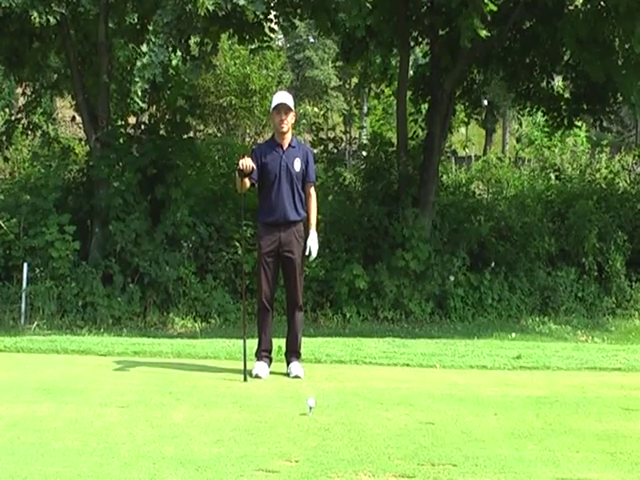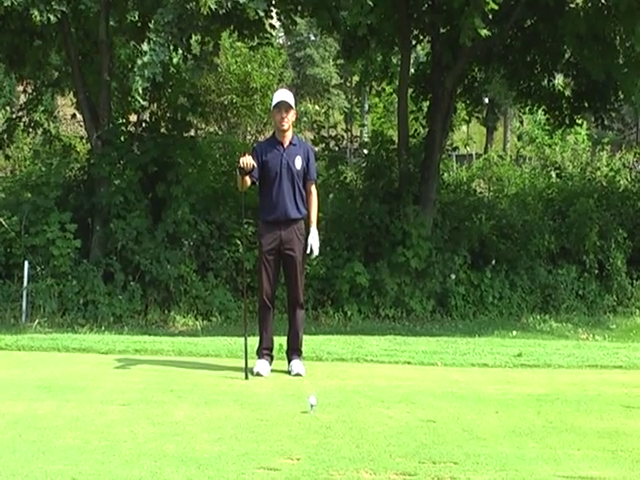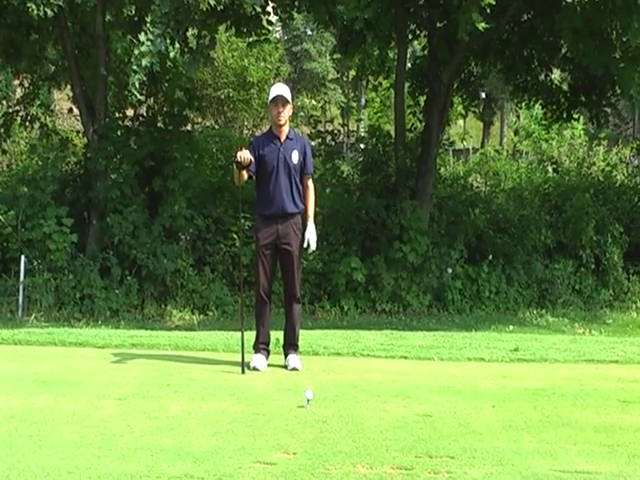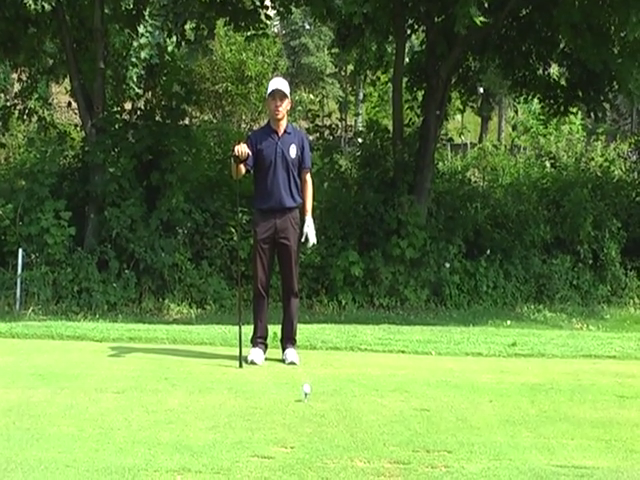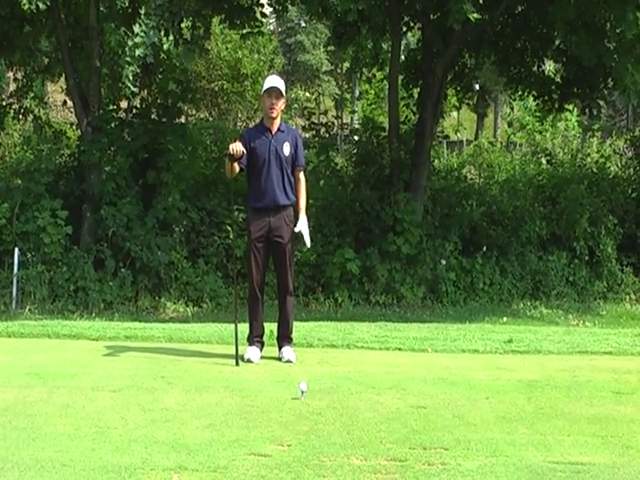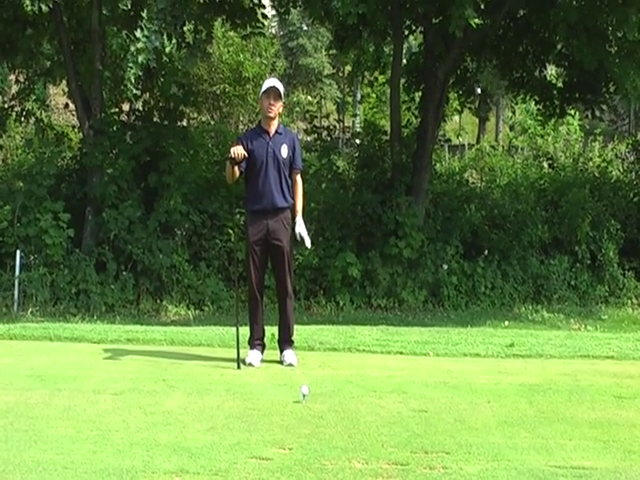
dt=0.5s
person 1, frame 1
left shoulder: (304, 152)
right shoulder: (260, 151)
left elbow: (310, 193)
right elbow: (243, 188)
left wrist: (312, 231)
right wrist: (242, 173)
left hip: (294, 230)
right hip: (267, 230)
left knee: (295, 297)
right knee: (265, 296)
left ankle: (294, 357)
right ankle: (263, 357)
person 1, frame 2
left shoulder: (305, 150)
right shoulder: (261, 149)
left elbow: (311, 190)
right elbow: (244, 186)
left wrist: (314, 228)
right wrist: (242, 171)
left hip: (295, 228)
right hip: (268, 229)
left knee: (296, 295)
right knee: (266, 295)
left ankle: (295, 355)
right ankle: (264, 355)
person 1, frame 3
left shoulder: (302, 144)
right shoulder: (258, 144)
left elbow: (308, 185)
right elbow: (241, 180)
left wrist: (310, 223)
right wrist: (240, 165)
left hip: (292, 223)
right hip: (265, 223)
left knee: (293, 290)
right knee: (263, 289)
left ankle: (291, 350)
right ankle: (261, 349)
person 1, frame 4
left shoulder: (299, 138)
right shoulder: (256, 138)
left elbow: (306, 179)
right elbow: (238, 175)
left wrist: (308, 217)
right wrist: (237, 159)
left hip: (289, 217)
right hip: (262, 217)
left knee: (290, 284)
right knee: (260, 283)
left ankle: (289, 344)
right ankle: (259, 343)
person 1, frame 5
left shoulder: (293, 137)
right shoulder: (249, 136)
left elbow: (299, 177)
right elbow: (231, 173)
left wrist: (302, 216)
right wrist: (232, 157)
left hip: (284, 216)
right hip: (257, 216)
left knee: (286, 282)
right knee: (256, 282)
left ankle: (285, 342)
right ankle: (255, 342)
person 1, frame 6
left shoulder: (290, 139)
right shoulder: (247, 138)
left elbow: (296, 179)
right elbow: (231, 178)
left wrist: (299, 217)
right wrist: (233, 160)
left hip: (282, 218)
right hip: (255, 219)
left knee: (285, 285)
right knee: (255, 285)
left ankle: (286, 345)
right ankle: (256, 345)
